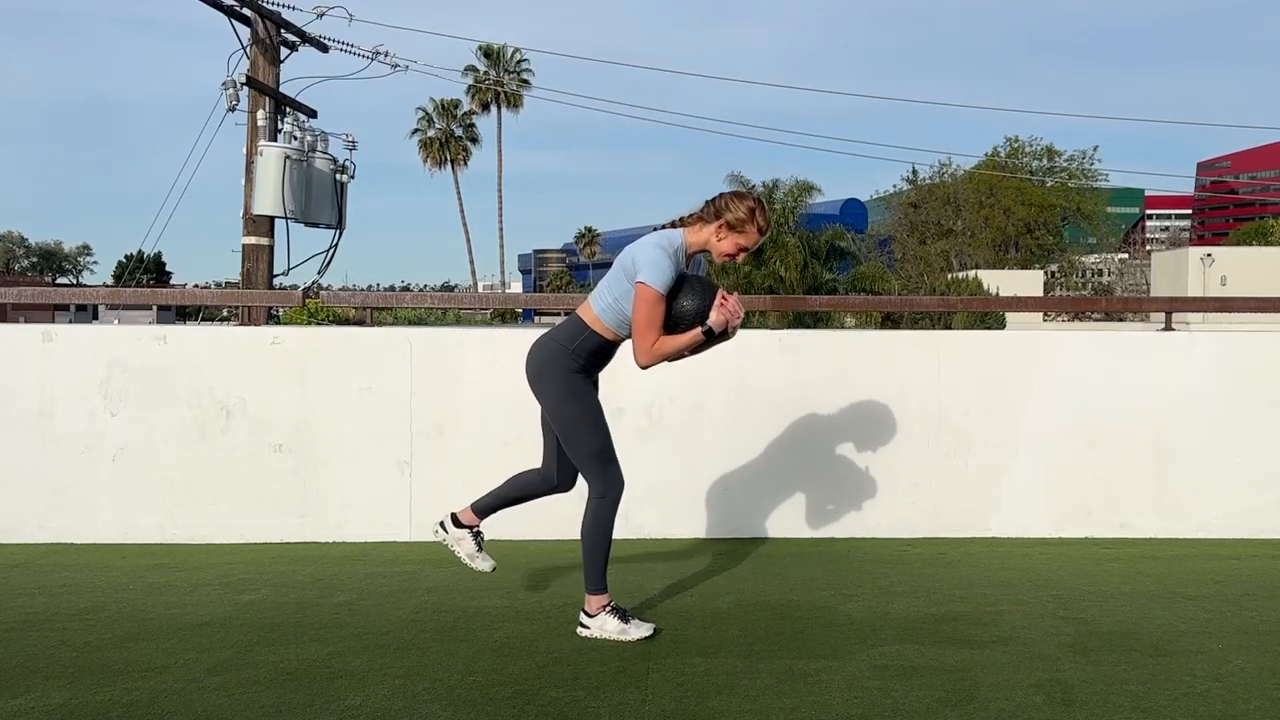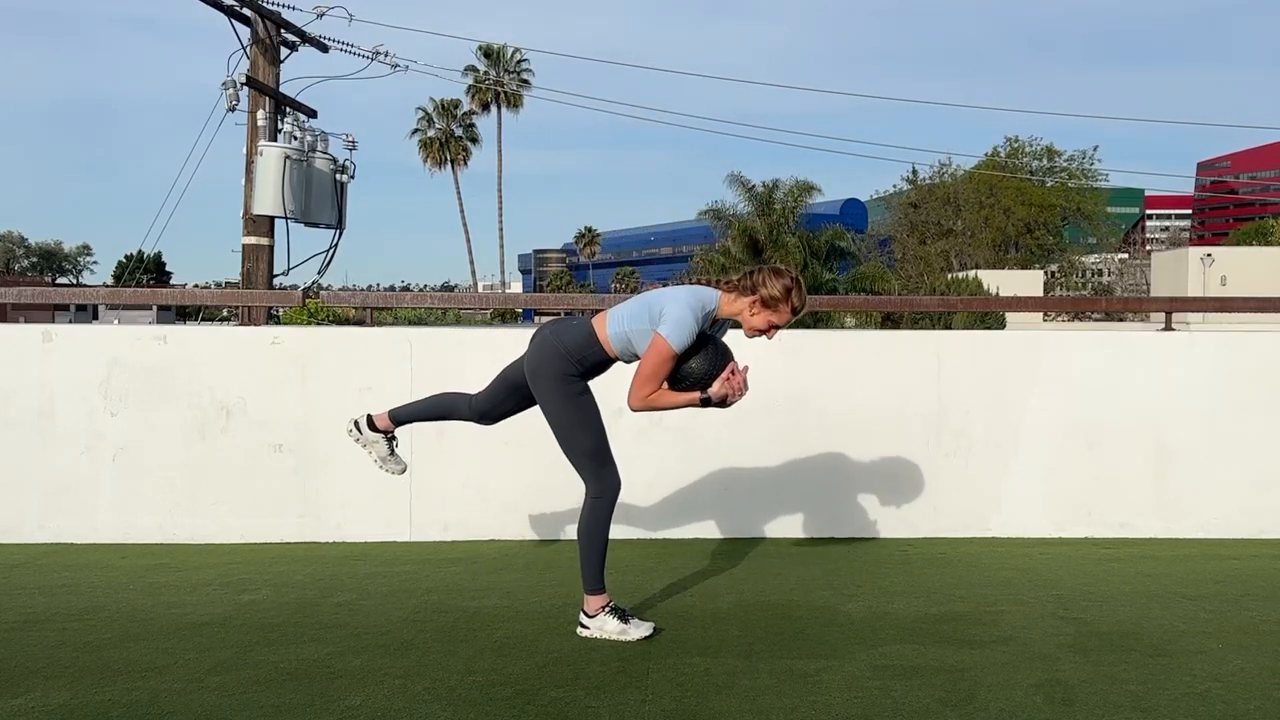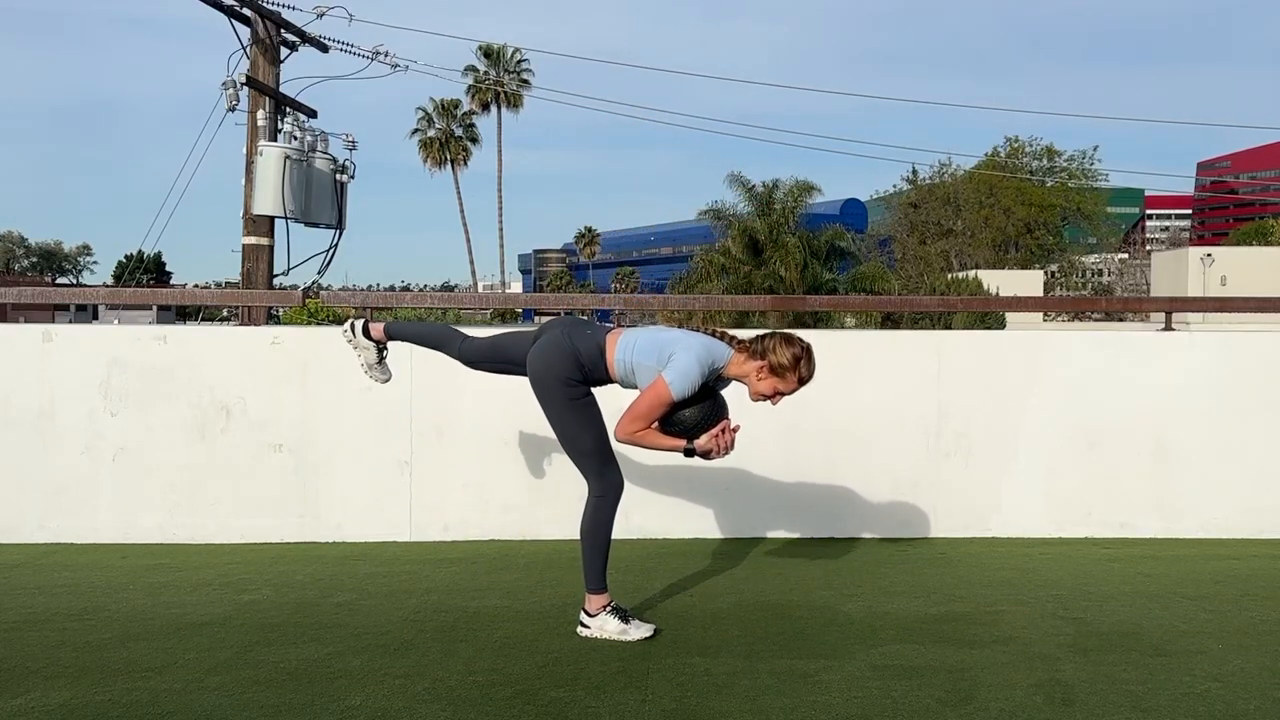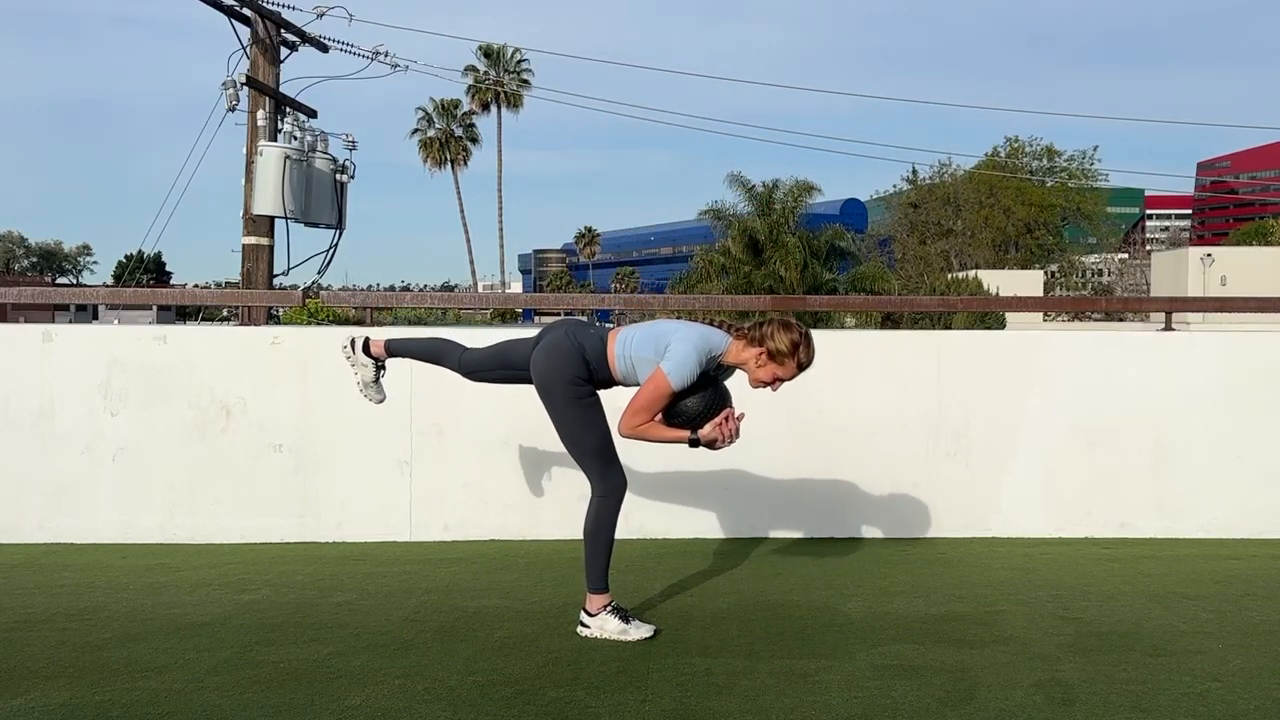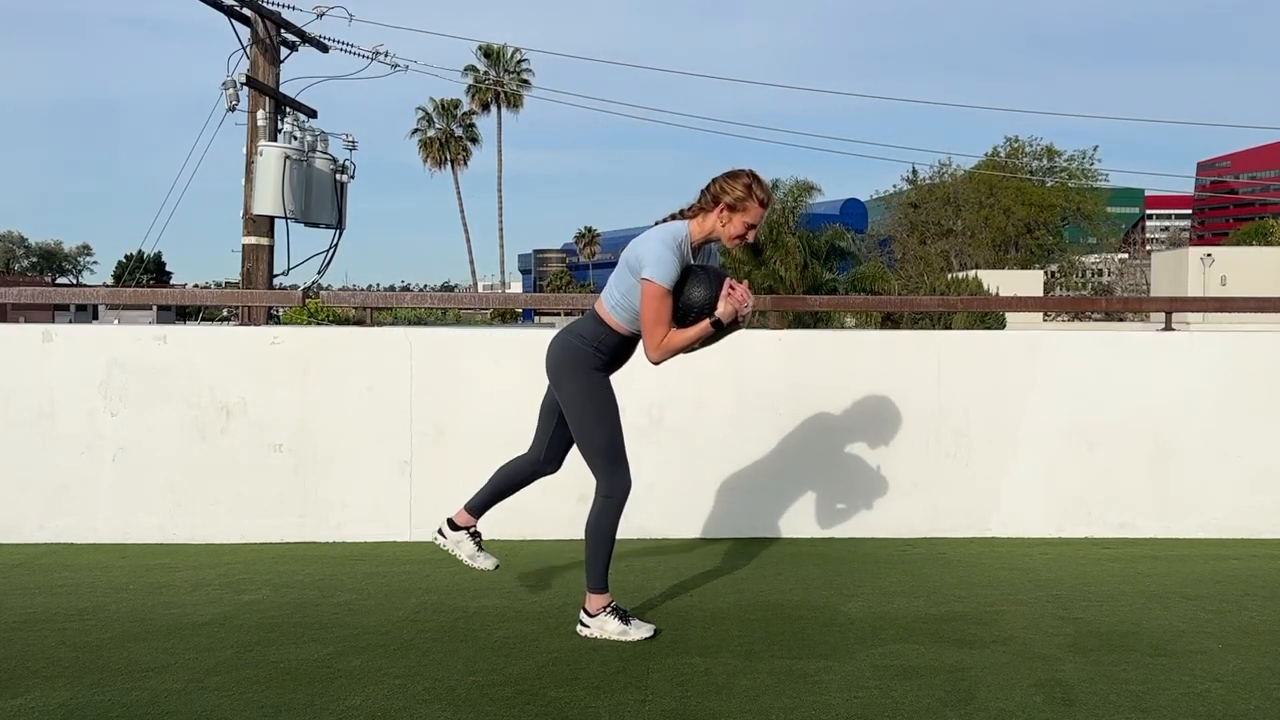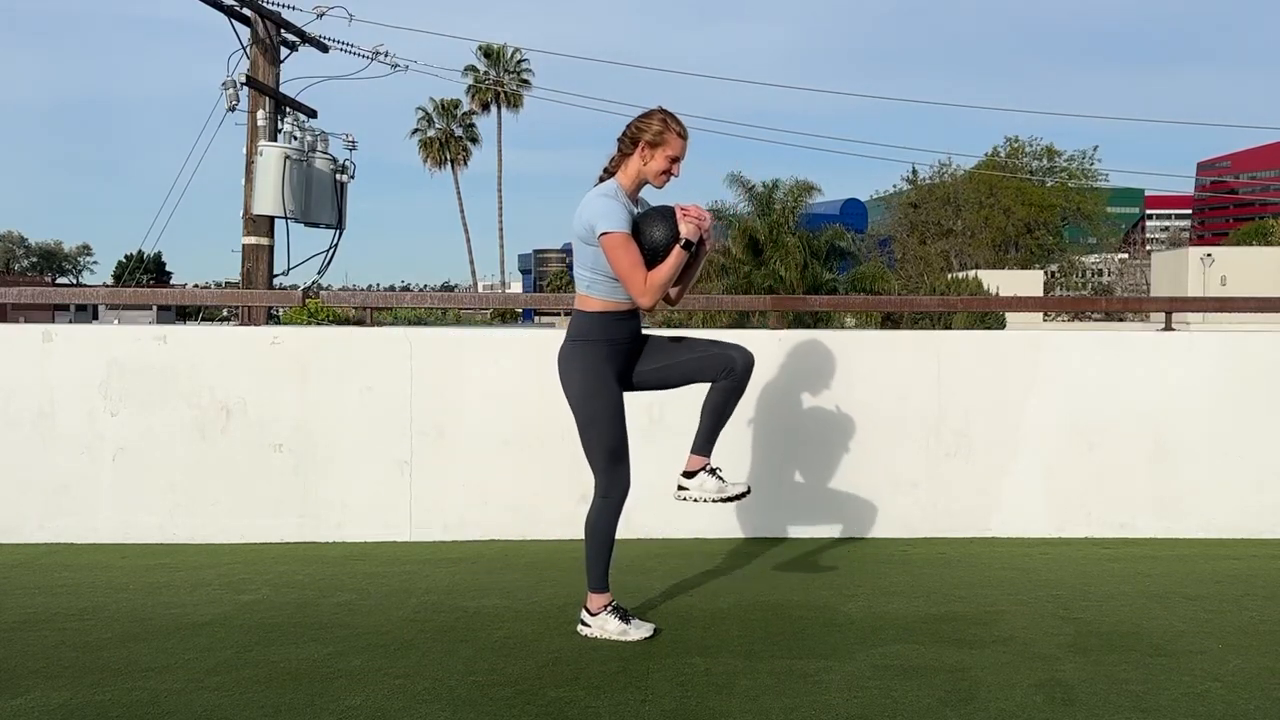
dt=0.4s
person 1, frame 1
left shoulder: (691, 259)
right shoulder: (659, 256)
left elbow: (672, 341)
right elbow: (647, 354)
left wrist: (720, 327)
right wrist: (711, 330)
left hip: (570, 360)
right hip: (560, 364)
left knee: (559, 476)
right knee: (607, 483)
left ankle: (463, 522)
right ankle: (595, 612)
person 1, frame 2
left shoulder: (716, 314)
right shoulder: (689, 315)
right elbow: (641, 398)
left wrist: (720, 391)
right wrist: (709, 397)
left hip: (557, 344)
right hip: (559, 364)
left knee: (482, 409)
right knee: (603, 483)
left ankle: (379, 426)
right ankle: (594, 612)
person 1, frame 3
left shoulder: (723, 360)
right shoulder: (696, 367)
left elbow: (664, 413)
right elbow: (628, 429)
left wrist: (707, 438)
right wrist: (695, 447)
left hip: (568, 338)
right hip: (560, 367)
left knee: (469, 350)
right knee: (606, 485)
left ankle: (372, 332)
right ankle: (596, 612)
person 1, frame 4
left shoulder: (721, 348)
right shoulder: (694, 352)
left elbow: (675, 407)
right elbow: (631, 425)
left wrist: (711, 431)
right wrist: (699, 437)
left hip: (569, 342)
right hip: (564, 368)
left knee: (470, 360)
right knee: (610, 486)
left ankle: (373, 349)
right ankle: (595, 611)
person 1, frame 5
left shoulder: (698, 248)
right shoulder: (666, 250)
left elbow: (677, 336)
right elbow: (658, 350)
left wrist: (729, 315)
right wrist: (718, 319)
left hip: (585, 354)
right hip: (582, 358)
left knee: (543, 459)
right knee: (615, 482)
left ankle: (459, 524)
right ankle: (595, 611)
person 1, frame 6
left shoulder: (638, 205)
right shoulder: (603, 204)
left elbow: (672, 293)
right elbow: (645, 294)
left wrist: (700, 247)
right wrist: (686, 242)
left hip: (630, 346)
right hip: (591, 351)
left knee: (735, 360)
right knee: (613, 482)
left ankle: (695, 470)
right ankle: (596, 611)
